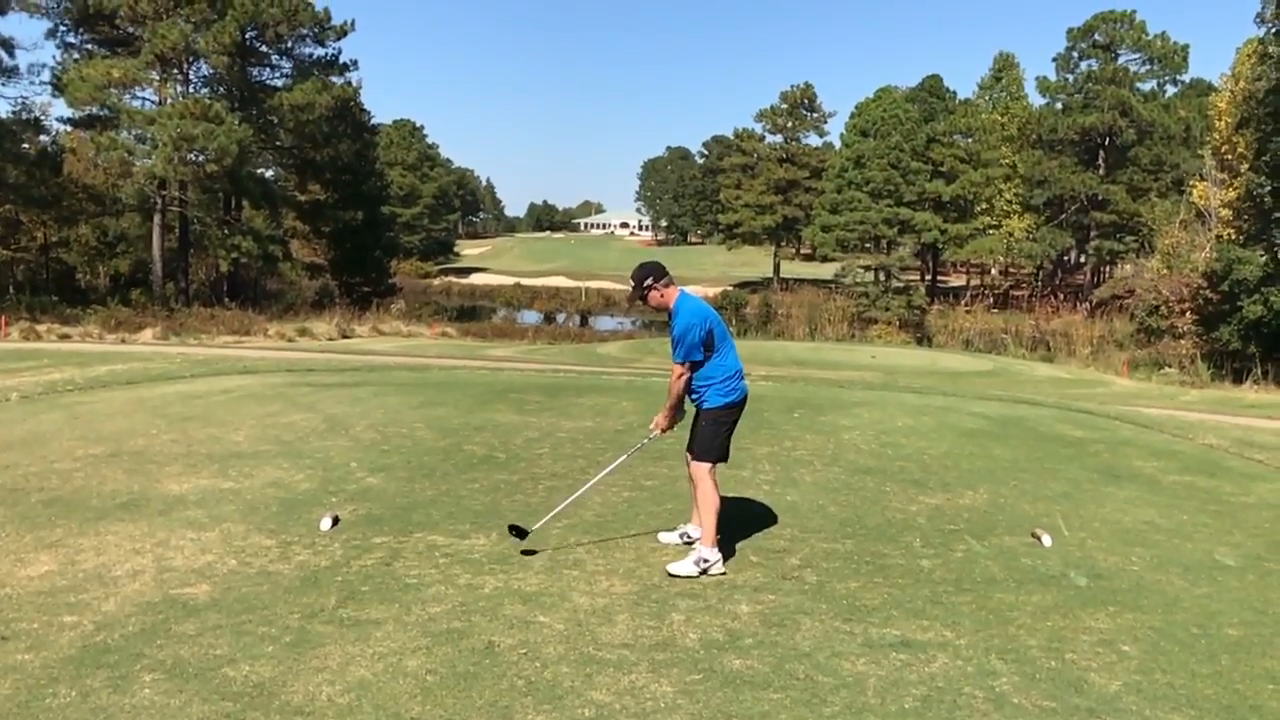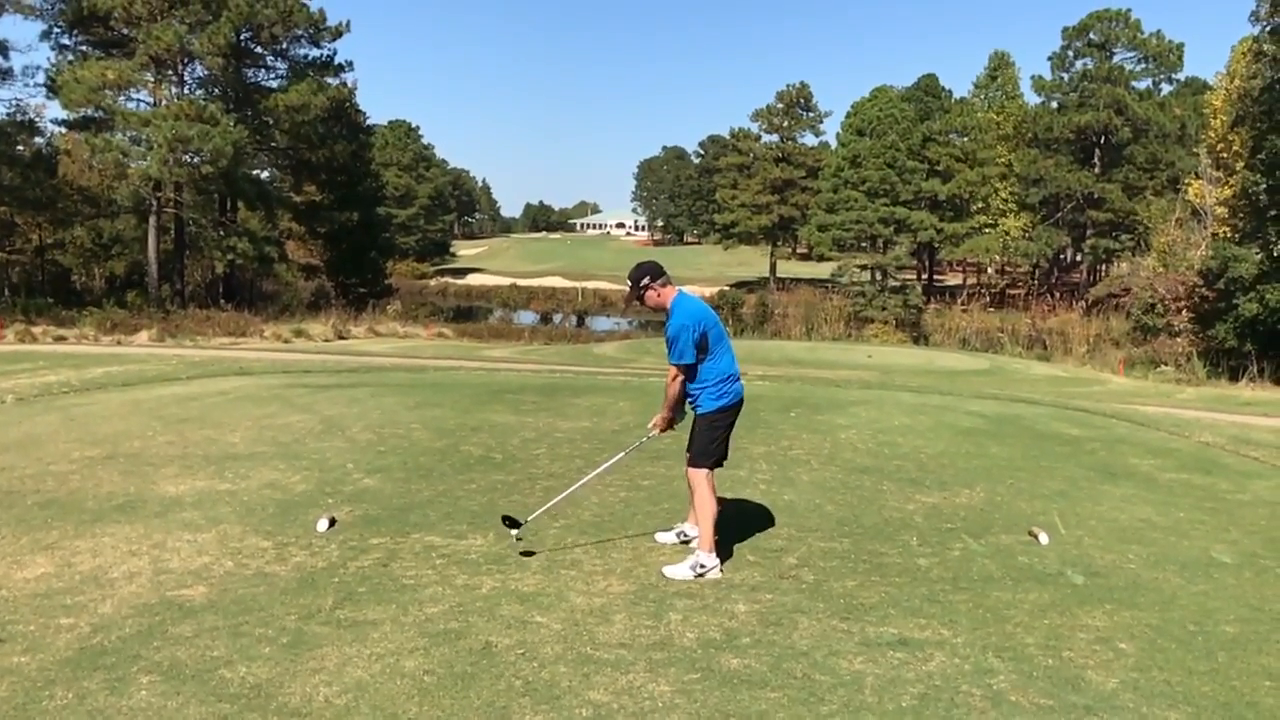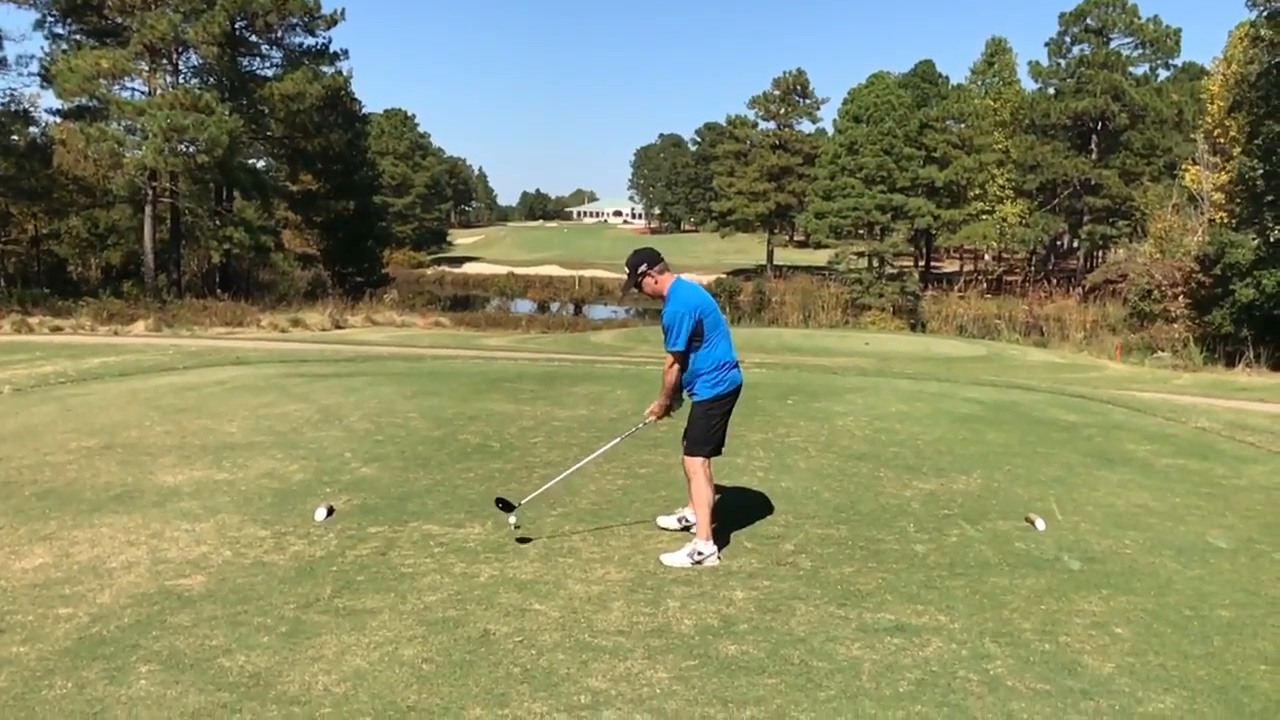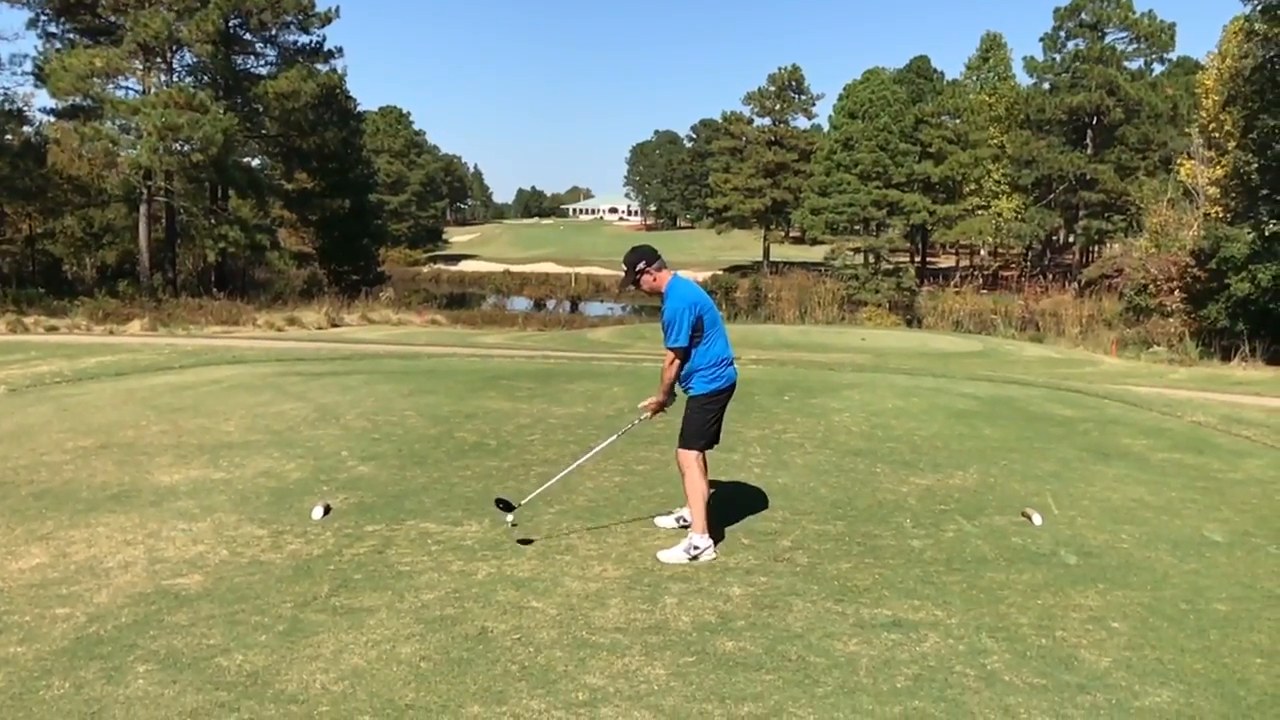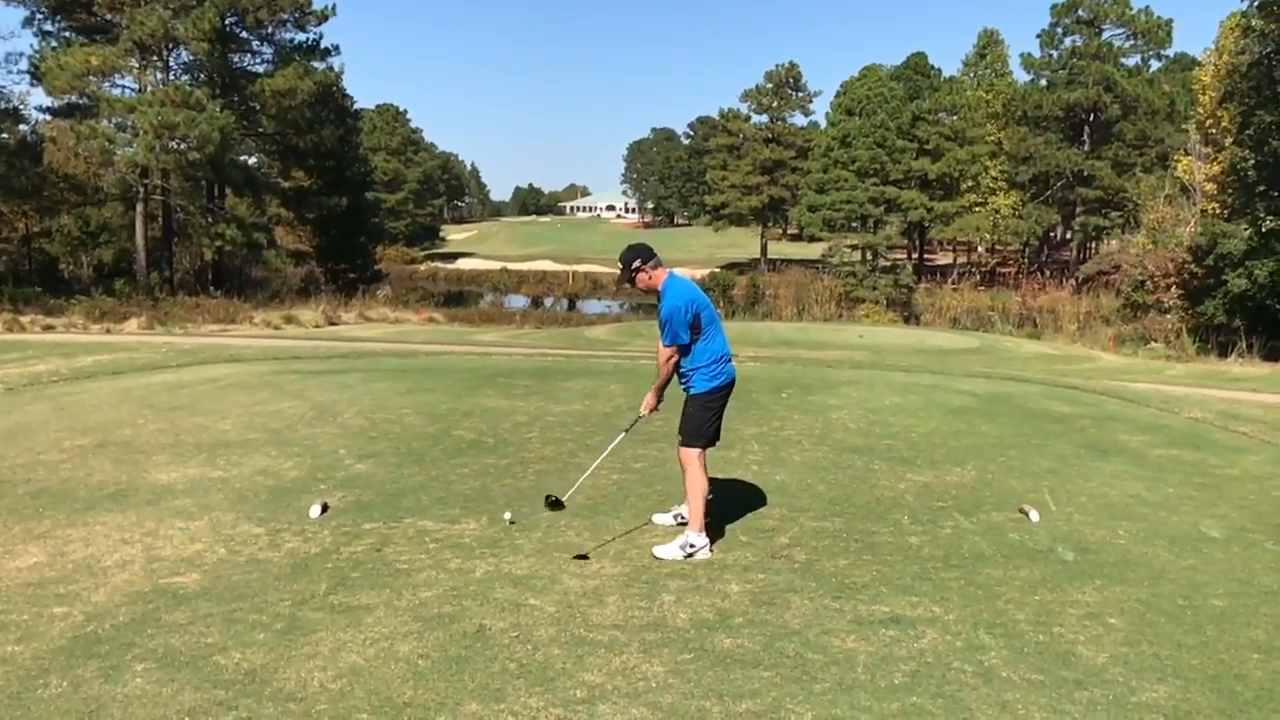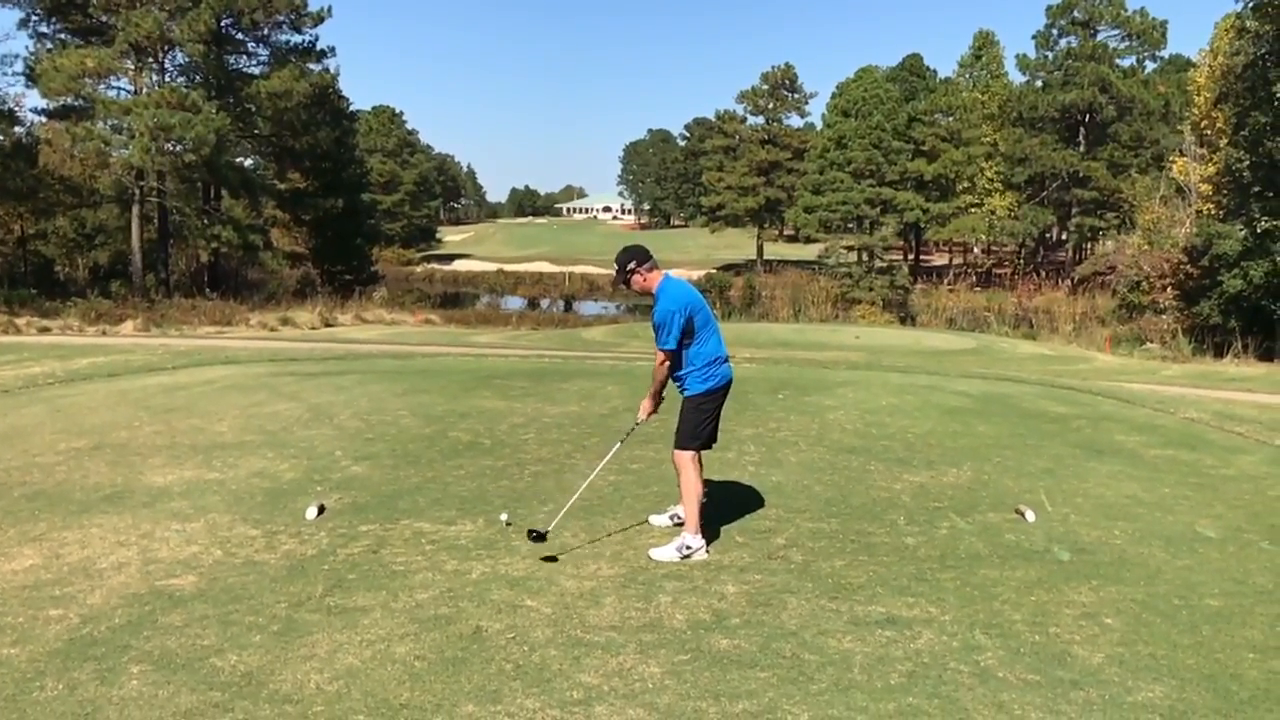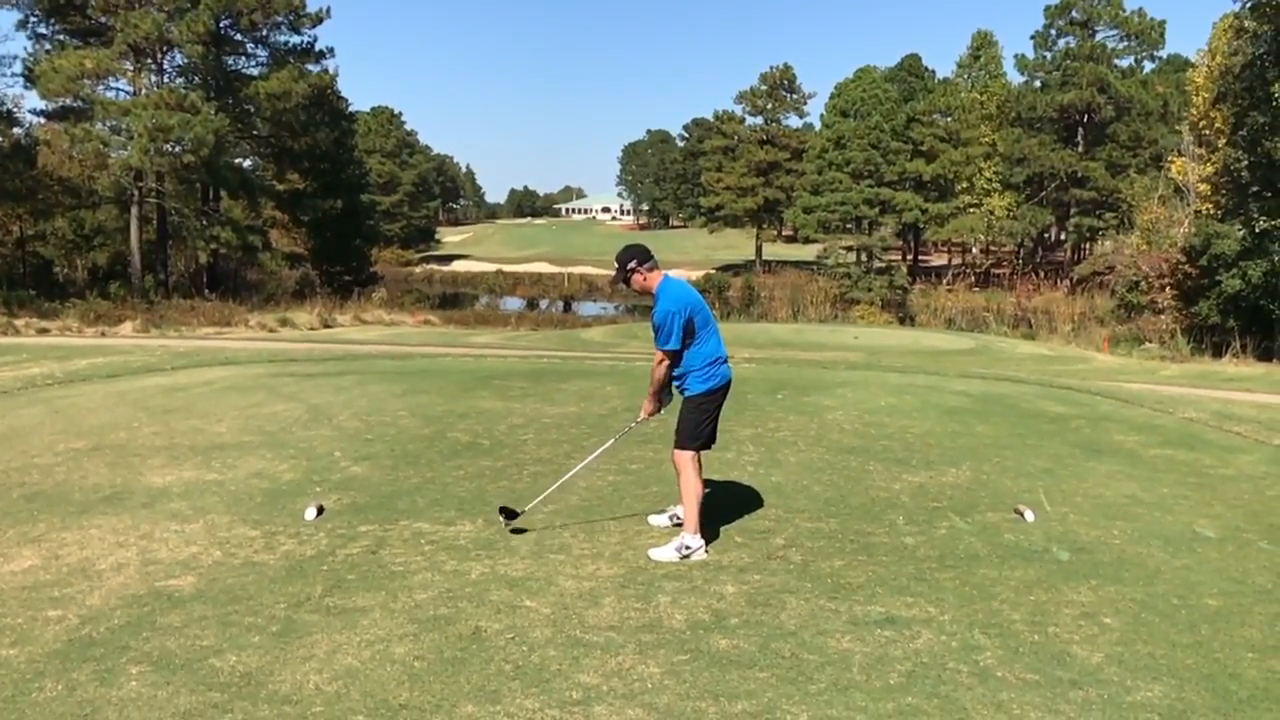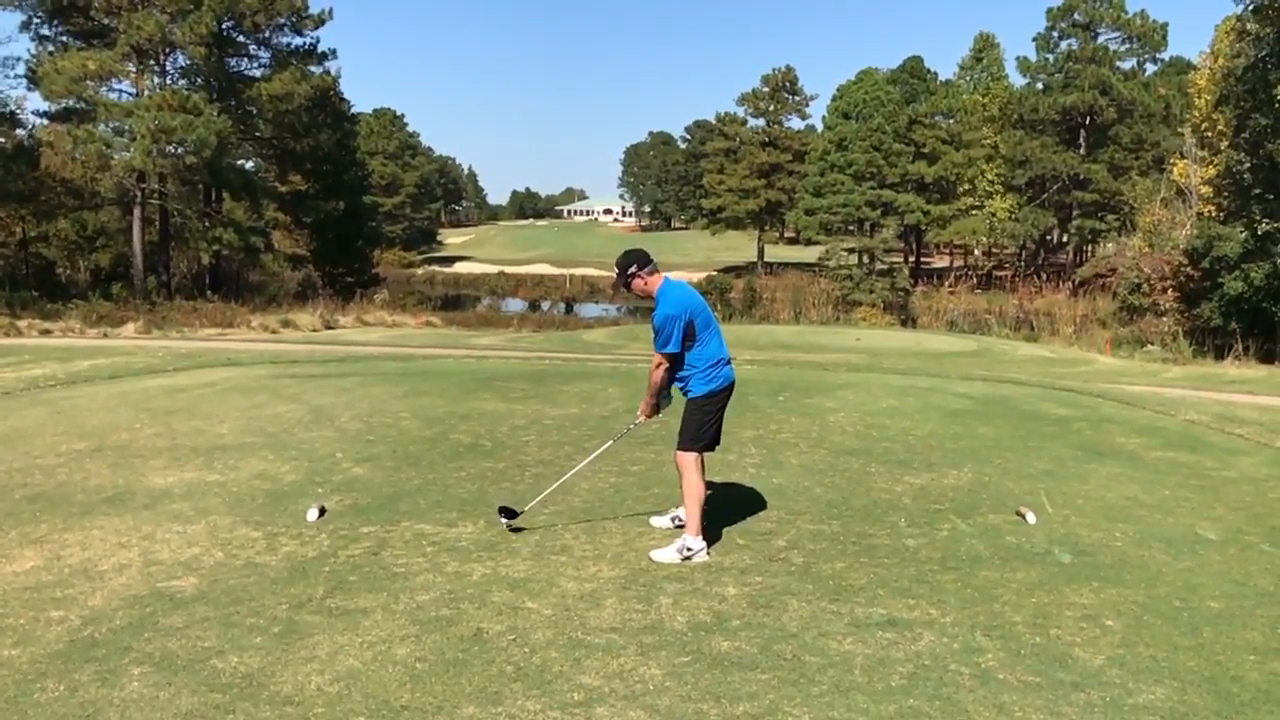
dt=0.2s
person 1, frame 1
left shoulder: (688, 317)
right shoulder: (683, 308)
left elbow: (681, 373)
right elbow: (684, 369)
left wrist: (667, 413)
right wrist: (674, 408)
left hip: (722, 396)
right hip: (713, 395)
left knee: (702, 467)
right knee: (694, 460)
left ankle: (708, 553)
right ankle: (696, 528)
person 1, frame 2
left shoulder: (682, 319)
right shoulder: (684, 305)
left elbow: (677, 375)
left wrist: (666, 415)
right wrist: (673, 409)
left hip: (717, 399)
right hip: (715, 396)
left knee: (699, 472)
right knee: (695, 462)
left ankle: (706, 558)
right ankle: (693, 526)
person 1, frame 3
left shoulder: (677, 306)
right shoulder: (686, 290)
left elbow: (673, 363)
left wrist: (663, 402)
right wrist: (673, 395)
left hip: (713, 387)
right hip: (718, 383)
left knee: (695, 461)
right knee: (694, 450)
left ankle: (704, 546)
right ankle: (694, 513)
person 1, frame 4
left shoulder: (677, 302)
right shoulder: (681, 288)
left elbow: (674, 359)
left wrist: (661, 397)
right wrist: (667, 392)
left hip: (708, 383)
right hip: (712, 379)
left knee: (688, 455)
right knee: (693, 449)
left ankle: (700, 540)
right ankle: (693, 512)
person 1, frame 5
left shoulder: (674, 300)
right shoulder: (675, 287)
left elbow: (670, 355)
right elbow: (667, 346)
left wrist: (655, 393)
right wrist: (656, 390)
left hip: (709, 380)
right hip: (708, 377)
left knee: (690, 453)
right knee: (692, 446)
left ankle: (696, 538)
right ankle: (691, 509)
person 1, frame 6
left shoulder: (668, 304)
right shoulder: (672, 287)
left elbow: (665, 360)
right elbow: (667, 353)
left wrist: (652, 398)
right wrist: (655, 392)
left hip: (704, 382)
right hip: (706, 378)
left knee: (685, 455)
right knee: (688, 449)
left ankle: (692, 539)
right ankle: (686, 509)
person 1, frame 7
left shoulder: (667, 305)
right shoulder: (673, 287)
left elbow: (664, 360)
left wrist: (652, 398)
right wrist: (662, 392)
left hip: (703, 382)
right hip: (707, 378)
left knee: (684, 455)
right knee: (688, 450)
left ankle: (692, 540)
right ankle: (686, 509)
person 1, frame 8
left shoulder: (668, 308)
right shoulder: (675, 289)
left elbow: (661, 363)
left wrist: (649, 401)
right wrist: (662, 393)
left hip: (707, 384)
right hip: (710, 380)
left knee: (687, 457)
right knee: (691, 452)
left ankle: (693, 541)
right ankle: (688, 511)
